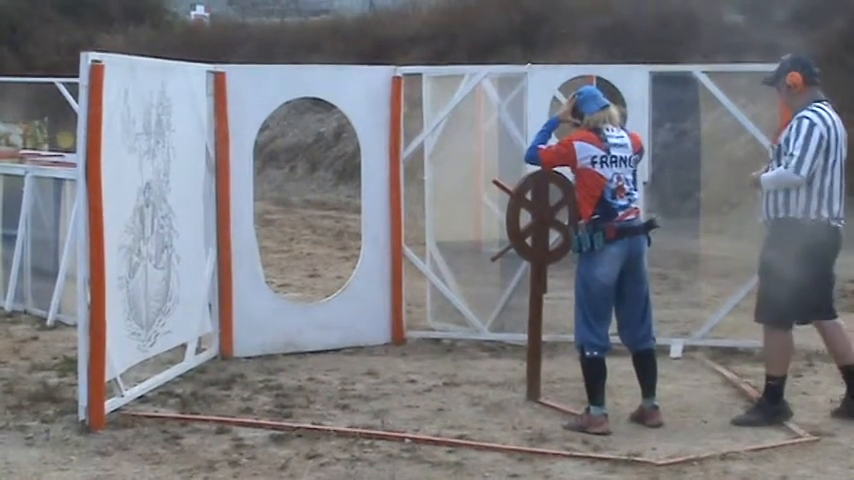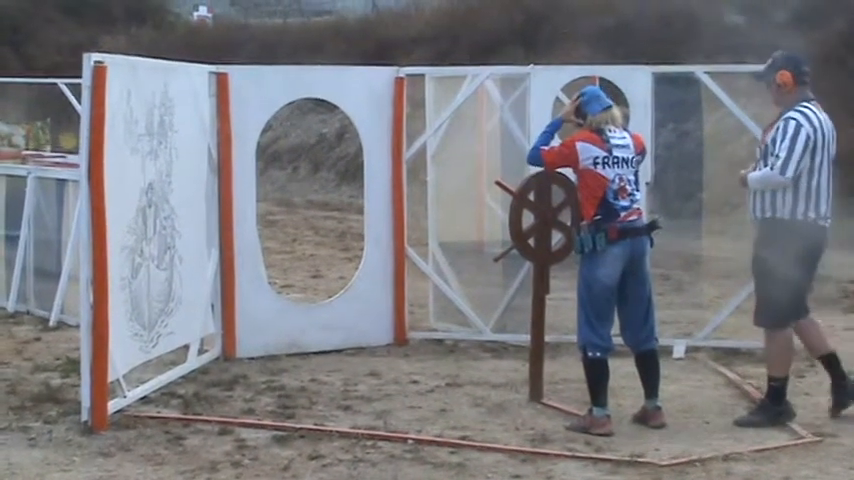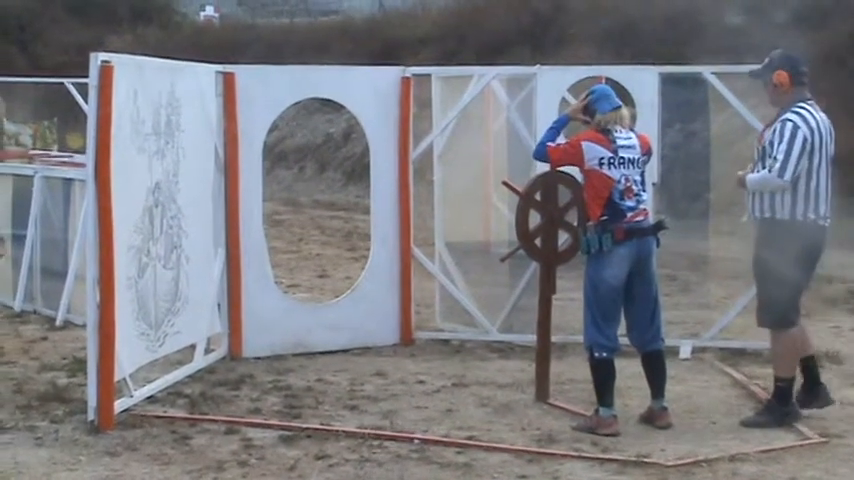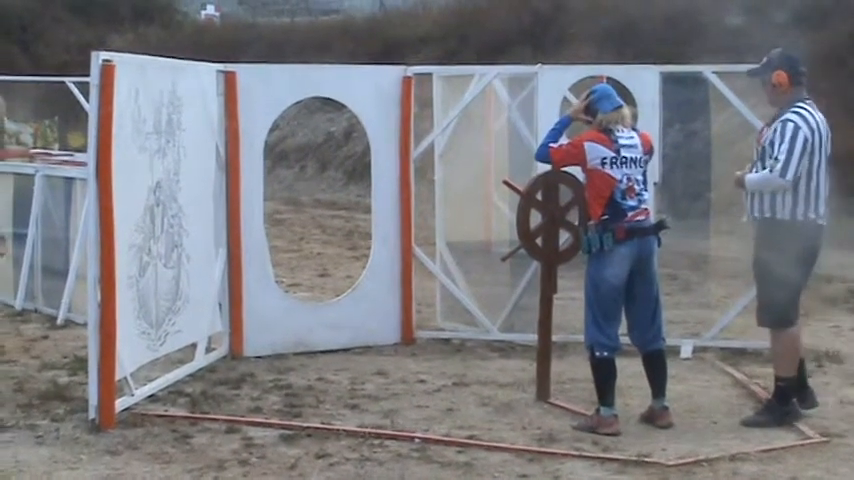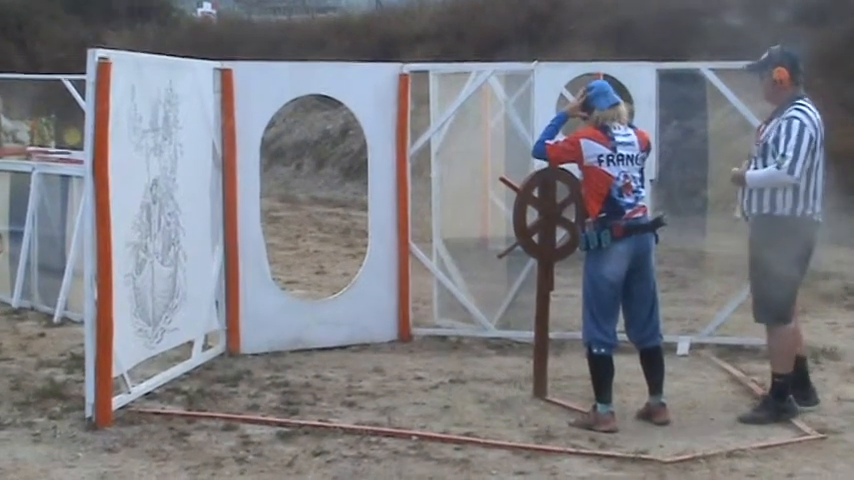
dt=0.2s
person 1, frame 1
left shoulder: (807, 121)
left elbow: (794, 174)
left wrist: (761, 178)
right wrist: (771, 174)
left hip: (796, 230)
right hip: (821, 228)
left knee: (776, 317)
right knee: (821, 314)
left ankle: (773, 401)
person 1, frame 2
left shoulder: (794, 121)
right shoulder: (820, 118)
left elbow: (780, 175)
left wrist: (749, 179)
right wrist: (758, 174)
left hip: (786, 229)
right hip: (808, 226)
left knee: (775, 317)
right knee: (796, 311)
left ankle: (776, 402)
person 1, frame 3
left shoulder: (791, 122)
right shoulder: (817, 118)
left elbow: (779, 177)
left wrist: (747, 180)
right wrist: (758, 176)
left hip: (786, 230)
right hip: (806, 227)
left knee: (779, 317)
right knee: (787, 312)
left ankle: (783, 402)
right ankle: (812, 385)
person 1, frame 4
left shoulder: (792, 122)
right shoulder: (811, 117)
left elbow: (781, 177)
left wrist: (747, 180)
right wrist: (756, 176)
left hip: (786, 230)
right hip: (797, 226)
left knee: (779, 316)
right knee: (784, 311)
left ankle: (783, 401)
right ankle: (798, 388)
person 1, frame 5
left shoulder: (797, 120)
right shoulder: (790, 116)
left elbow: (788, 174)
left wrist: (747, 177)
right wrist: (752, 173)
left hip: (783, 226)
right hip: (780, 224)
left knee: (776, 313)
right knee: (782, 310)
left ankle: (780, 398)
right ankle: (801, 386)
person 2, frame 1
left shoulder: (579, 142)
right shoulder: (633, 141)
left elbow: (533, 155)
left wrist: (557, 119)
right wrist: (612, 124)
left hip: (601, 243)
right hip: (635, 238)
left knee: (592, 332)
right knee: (639, 329)
left ankle: (596, 414)
right ankle: (650, 406)
person 2, frame 2
left shoulder: (582, 143)
right shoulder: (636, 142)
left elbow: (535, 156)
left wrist: (560, 120)
right wrist: (614, 124)
left hip: (603, 244)
right hip: (637, 239)
left knee: (595, 333)
right knee: (642, 329)
left ankle: (599, 415)
right ankle: (653, 407)
person 2, frame 3
left shoulder: (588, 143)
right shoulder: (642, 143)
left elbow: (541, 151)
left wrist: (566, 117)
right wrist: (620, 123)
left hip: (609, 245)
right hip: (643, 240)
left knee: (601, 334)
right knee: (648, 330)
left ankle: (606, 415)
right ankle: (659, 408)
person 2, frame 4
left shoulder: (589, 143)
right shoulder: (643, 142)
left elbow: (544, 152)
left wrist: (569, 117)
right wrist: (623, 122)
left hip: (610, 245)
right hip: (644, 239)
left knee: (602, 334)
right knee: (649, 330)
left ankle: (606, 415)
right ankle: (660, 407)
person 2, frame 5
left shoulder: (586, 140)
right shoulder: (640, 139)
left elbow: (540, 149)
left wrist: (565, 114)
right wrist: (619, 119)
left hip: (608, 242)
right hip: (642, 236)
left knee: (600, 330)
right knee: (646, 327)
left ankle: (603, 412)
right ankle: (657, 404)
